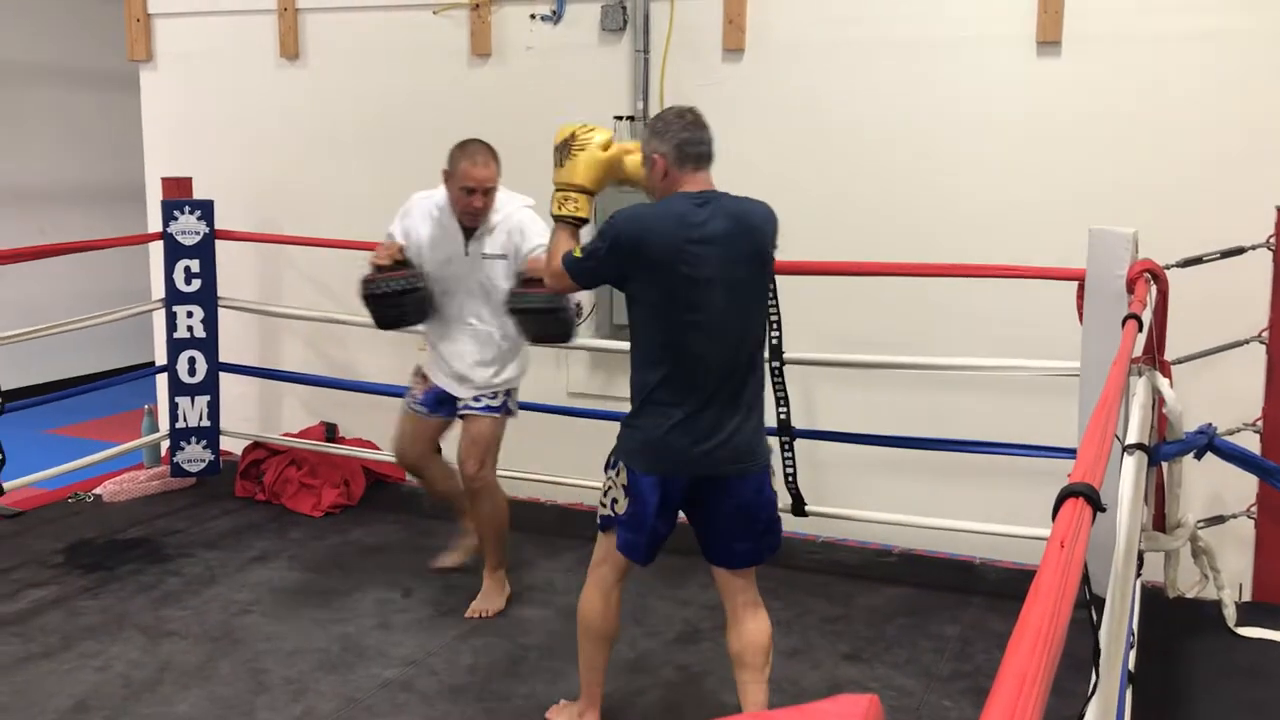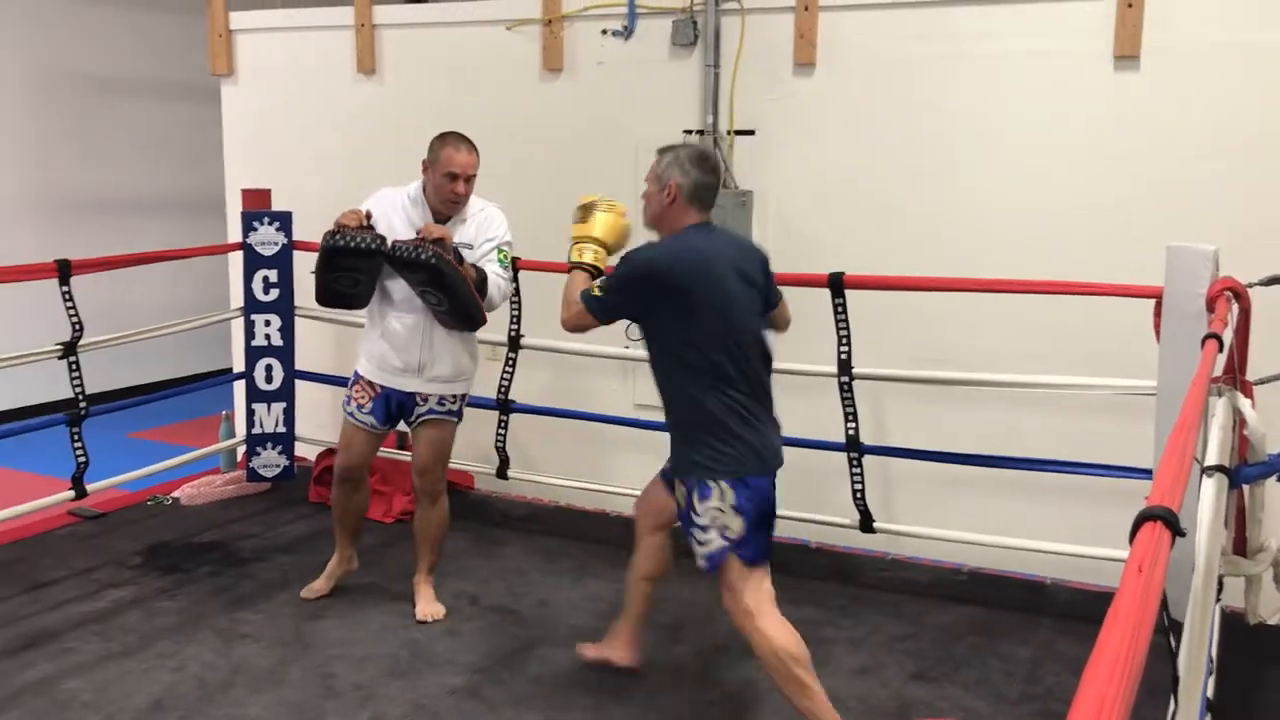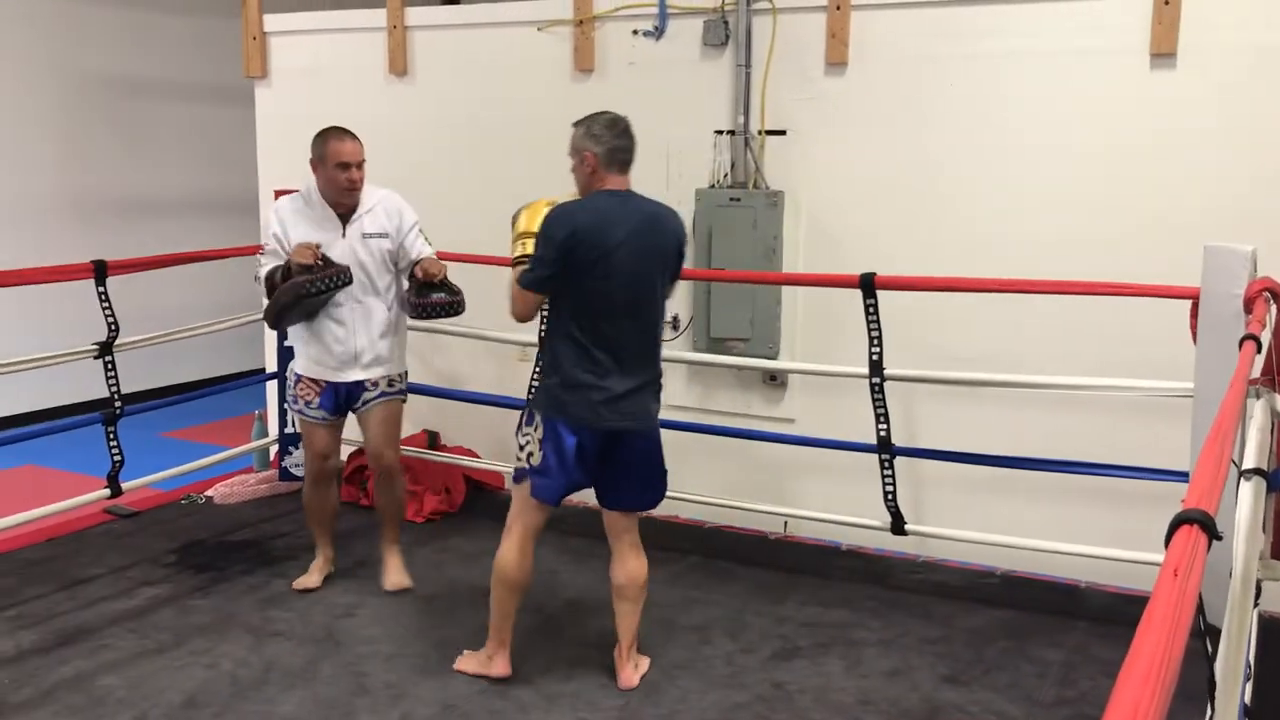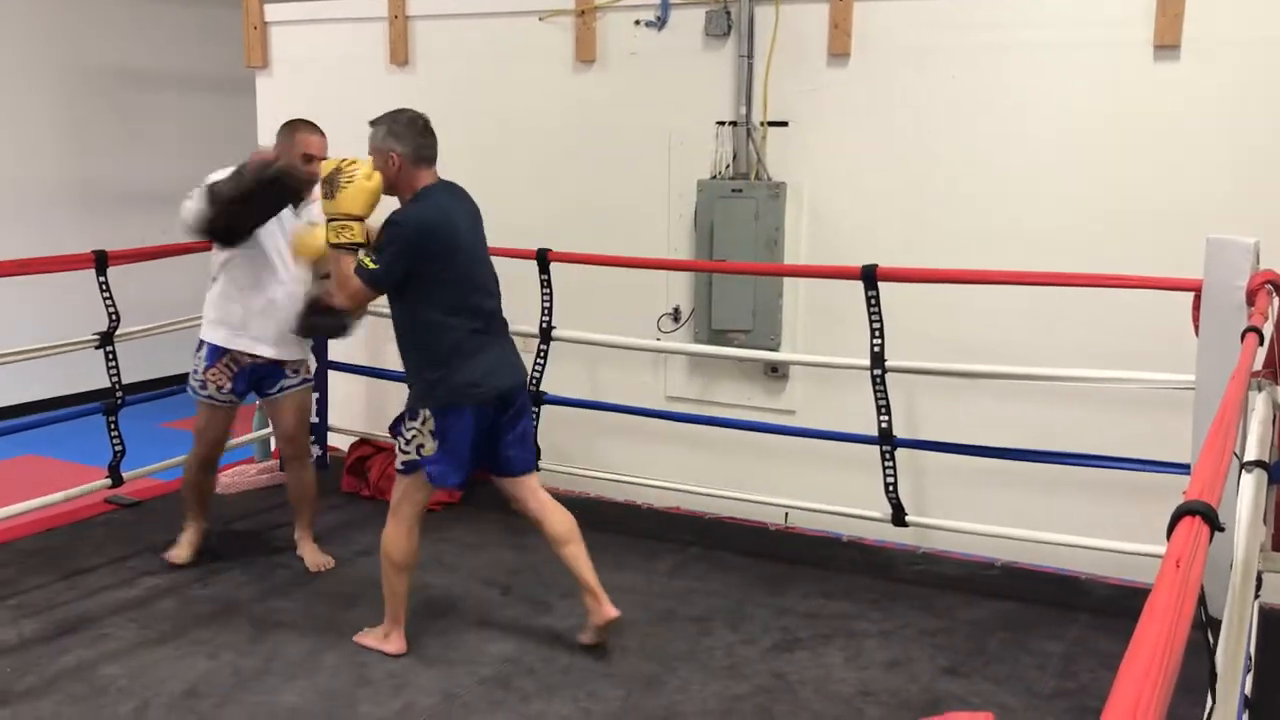
dt=1s
person 1, frame 1
left shoulder: (634, 228)
right shoulder: (758, 222)
left elbow: (557, 279)
left wrist: (571, 195)
right wrist: (646, 182)
left hip: (656, 444)
right hip: (737, 447)
left knee: (607, 570)
right knee: (740, 593)
person 1, frame 2
left shoulder: (654, 265)
right shoulder: (745, 254)
left elbow: (574, 317)
right elbow: (779, 319)
left wrist: (587, 249)
left hip: (726, 460)
right hip: (747, 442)
left knee: (749, 606)
right knee: (651, 510)
right ankle: (622, 643)
person 1, frame 3
left shoulder: (567, 221)
right shoulder: (668, 225)
left elbow: (522, 308)
left wrist: (527, 247)
left hip: (569, 406)
right hip: (635, 409)
left knee: (522, 524)
right knee: (624, 535)
left ankle: (495, 653)
right ankle: (627, 661)
person 1, frame 4
left shoulder: (409, 224)
right shoulder: (455, 199)
left elbow: (349, 298)
left hip: (450, 391)
right hip: (501, 376)
left knee: (405, 505)
right knee: (529, 494)
left ankle: (391, 631)
right ankle: (597, 602)
person 2, frame 1
left shoulder: (519, 220)
right shoulder: (419, 212)
left wrist: (548, 274)
right wrist: (385, 260)
left hip: (491, 368)
right hip: (440, 360)
left knee: (475, 473)
right knee: (412, 453)
left ankle: (495, 576)
right ankle: (472, 526)
person 2, frame 2
left shoulder: (487, 220)
right shoulder: (386, 205)
left elbow: (494, 293)
left wrist: (452, 255)
right wrist: (345, 234)
left hip: (442, 376)
right hip: (379, 367)
left knee: (429, 481)
right knee: (348, 468)
left ankle: (423, 581)
right ankle: (343, 556)
person 2, frame 3
left shoulder: (390, 208)
right shoulder: (288, 213)
left elbow: (418, 259)
right elbow: (269, 281)
left wrist: (429, 267)
right wrist: (289, 267)
left hip: (380, 363)
right hip: (318, 366)
left knee: (385, 462)
right knee: (320, 466)
left ankle: (391, 549)
right ankle: (323, 555)
person 2, frame 4
left shoulder: (321, 204)
right shoulder: (238, 186)
right elbow: (197, 216)
right wrist: (250, 174)
left hip: (289, 348)
right hip: (230, 342)
left knee: (296, 445)
right knee: (207, 446)
left ankle: (305, 536)
right ankle: (194, 527)
